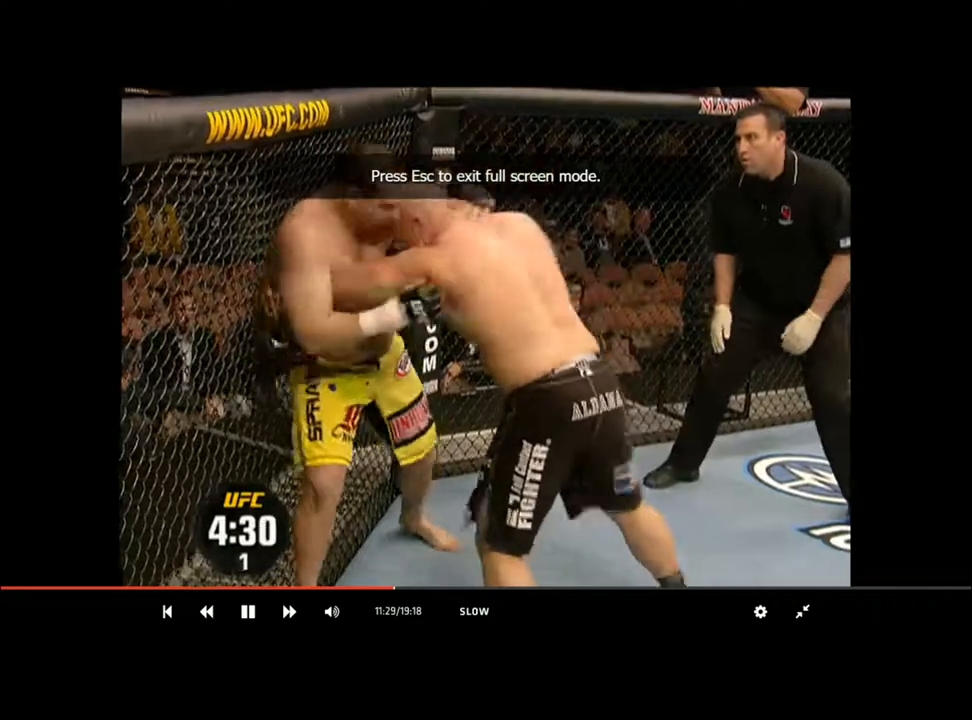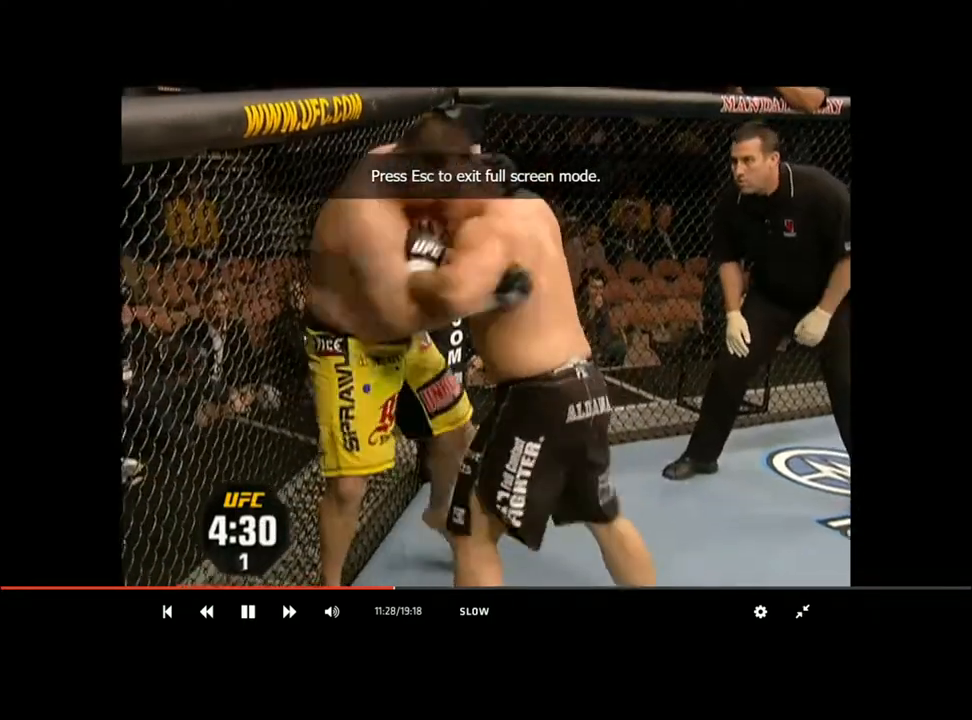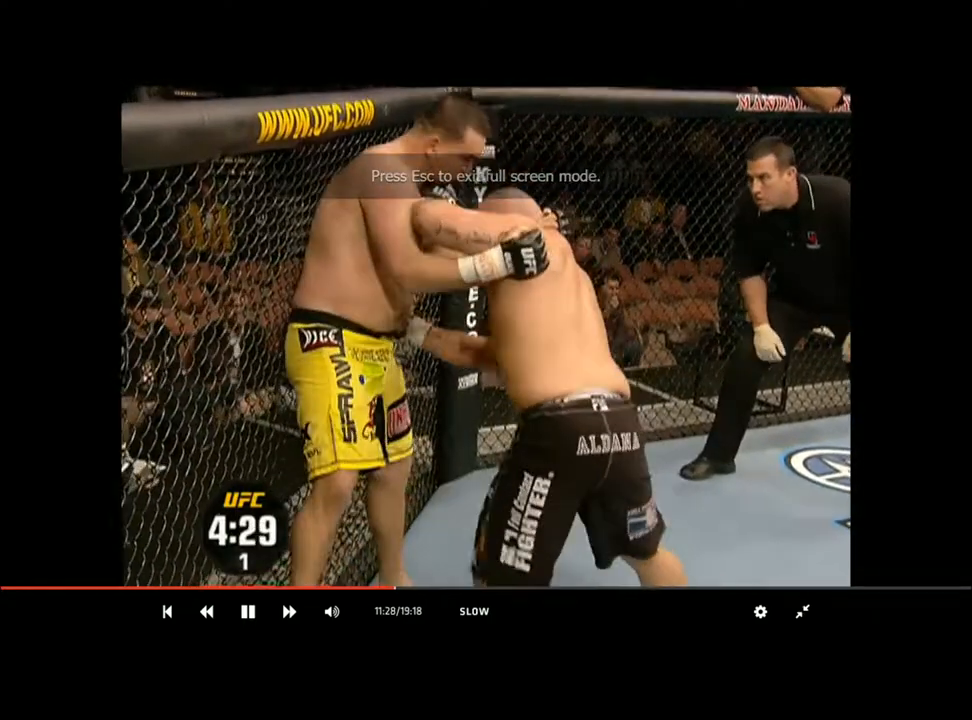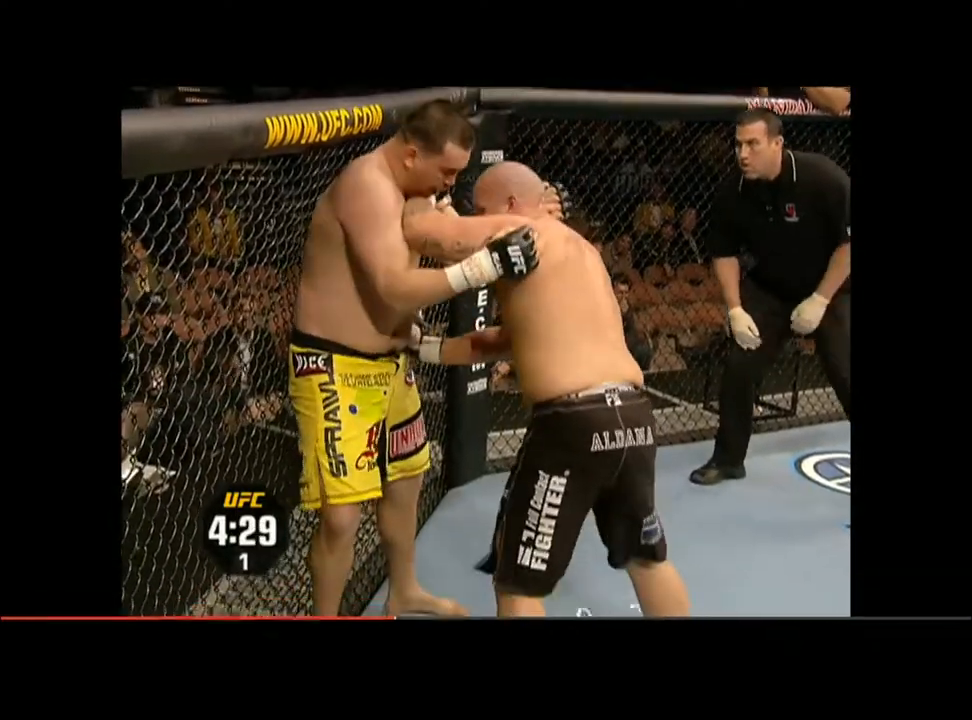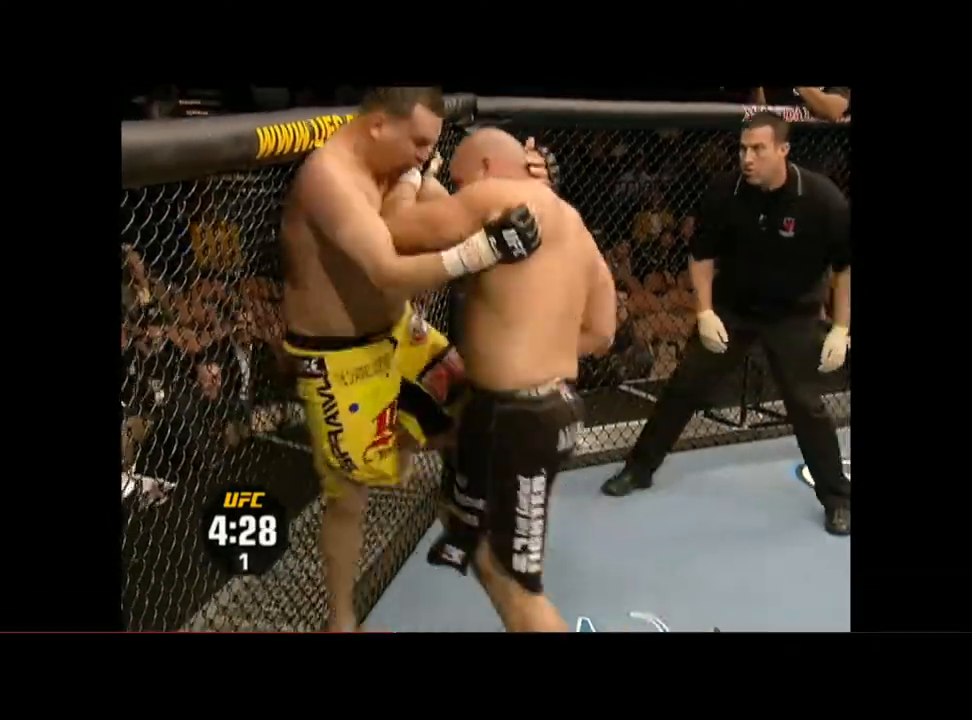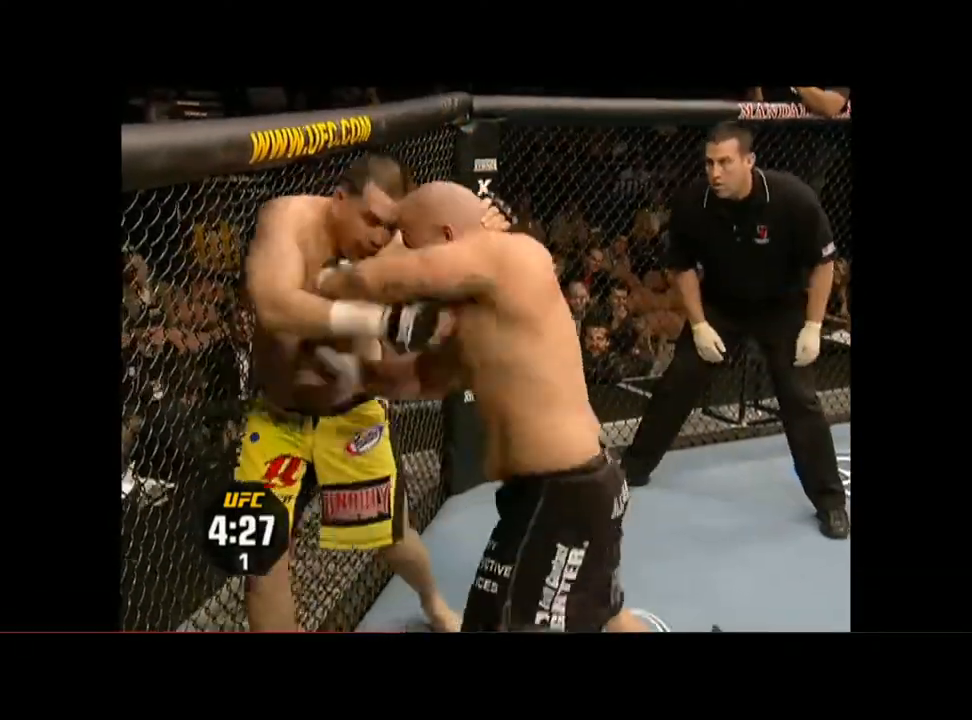
dt=0.7s
person 1, frame 1
left shoulder: (390, 216)
right shoulder: (305, 232)
right elbow: (313, 334)
left hip: (386, 354)
right hip: (326, 367)
left knee: (422, 451)
right knee: (324, 485)
left ankle: (413, 518)
right ankle: (305, 590)
person 1, frame 2
left shoulder: (394, 160)
right shoulder: (367, 215)
right elbow: (402, 317)
left hip: (398, 336)
right hip: (351, 347)
left knee: (456, 430)
right knee: (349, 485)
left ankle: (442, 510)
right ankle: (329, 586)
person 1, frame 3
left shoulder: (404, 179)
right shoulder: (384, 170)
right elbow: (408, 272)
right wrist: (496, 262)
left hip: (373, 346)
right hip: (328, 342)
left knee: (393, 470)
right knee: (336, 485)
left ankle: (394, 582)
person 1, frame 4
left shoulder: (403, 187)
right shoulder: (368, 185)
left elbow: (449, 235)
right elbow: (398, 289)
left wrist: (522, 222)
right wrist: (485, 265)
left hip: (388, 363)
right hip: (333, 368)
left knee: (405, 481)
right knee: (341, 516)
left ankle: (404, 591)
right ankle: (324, 618)
person 1, frame 5
left shoulder: (391, 165)
right shoulder: (330, 176)
left elbow: (436, 227)
right elbow: (390, 277)
right wrist: (482, 250)
left hip: (394, 330)
right hip: (336, 356)
right knee: (351, 498)
right ankle: (340, 620)
person 1, frame 6
right shoulder: (288, 217)
right elbow: (273, 305)
right wrist: (378, 321)
left hip: (352, 417)
right hip: (276, 415)
left knee: (390, 537)
right knee: (264, 565)
left ankle: (432, 602)
person 2, frame 1
left shoulder: (436, 260)
right shoulder: (519, 224)
left elbow: (352, 284)
left hip: (545, 404)
right hip: (598, 384)
left knee: (500, 547)
right knee: (627, 507)
right ankle: (676, 585)
person 2, frame 2
left shoulder: (484, 229)
right shoulder: (532, 208)
left elbow: (459, 298)
left wrist: (415, 274)
left hip: (536, 399)
right hip: (584, 389)
left knee: (473, 536)
right knee: (604, 517)
person 2, frame 3
left shoulder: (539, 244)
right shoulder: (568, 278)
right elbow: (485, 354)
right wrist: (417, 330)
left hip: (560, 431)
right hip: (620, 424)
left knee: (496, 576)
right knee: (646, 550)
person 2, frame 4
left shoulder: (526, 235)
right shoulder: (578, 248)
right elbow: (505, 340)
right wrist: (429, 346)
left hip: (573, 426)
right hip: (633, 417)
left knee: (517, 583)
right knee: (648, 558)
person 2, frame 5
left shoulder: (498, 202)
right shoulder: (572, 225)
left elbow: (394, 233)
right elbow: (598, 335)
left hip: (513, 417)
right hip: (549, 407)
left knee: (513, 588)
person 2, frame 6
left shoulder: (505, 258)
right shoulder: (482, 293)
left elbow: (387, 276)
right elbow: (431, 373)
left wrist: (324, 285)
left hip: (560, 498)
right hip: (598, 481)
right knee: (604, 612)
person 3, frame 1
left shoulder: (823, 184)
right shoulder: (732, 191)
left elbow: (844, 255)
right elbow: (725, 249)
left wrist: (814, 317)
right wrist: (722, 306)
left hip: (819, 307)
right hip: (755, 301)
left knee: (833, 398)
right knee: (713, 378)
left ankle: (849, 489)
right ankle: (683, 463)
person 3, frame 2
left shoulder: (823, 191)
right shoulder: (732, 203)
left elbow: (848, 256)
right elbow: (728, 259)
left wrist: (823, 313)
right wrist: (734, 313)
left hip: (832, 299)
right hip: (769, 296)
left knee: (844, 384)
right knee: (729, 368)
right ankle: (701, 454)
person 3, frame 3
left shoulder: (838, 200)
right shoulder: (750, 212)
right elbow: (750, 273)
left wrist: (851, 332)
right wrist: (762, 327)
left hip: (844, 300)
right hip: (791, 297)
right knee: (744, 363)
right ankle: (719, 455)
person 3, frame 4
left shoulder: (823, 176)
right shoulder: (733, 193)
left elbow: (849, 242)
right elbow: (724, 253)
left wrist: (820, 299)
right wrist: (735, 310)
left hip: (832, 291)
right hip: (770, 292)
left knee: (845, 374)
right knee: (739, 367)
right ankle: (728, 459)
person 3, frame 5
left shoulder: (822, 198)
right shoulder: (724, 194)
left elbow: (845, 267)
right elbow: (702, 255)
left wrist: (840, 329)
right wrist: (705, 312)
left hip: (792, 314)
right hip: (731, 307)
left knee: (805, 404)
right knee: (684, 385)
left ankle: (837, 497)
right ankle: (639, 468)
person 3, frame 6
left shoulder: (793, 198)
right shoulder: (692, 203)
left elbow: (823, 261)
right elbow: (683, 265)
left wrist: (813, 325)
right wrist: (700, 324)
left hip: (782, 306)
right hip: (717, 305)
left knee: (800, 398)
right knee: (677, 382)
left ankle: (830, 500)
right ankle: (636, 466)
